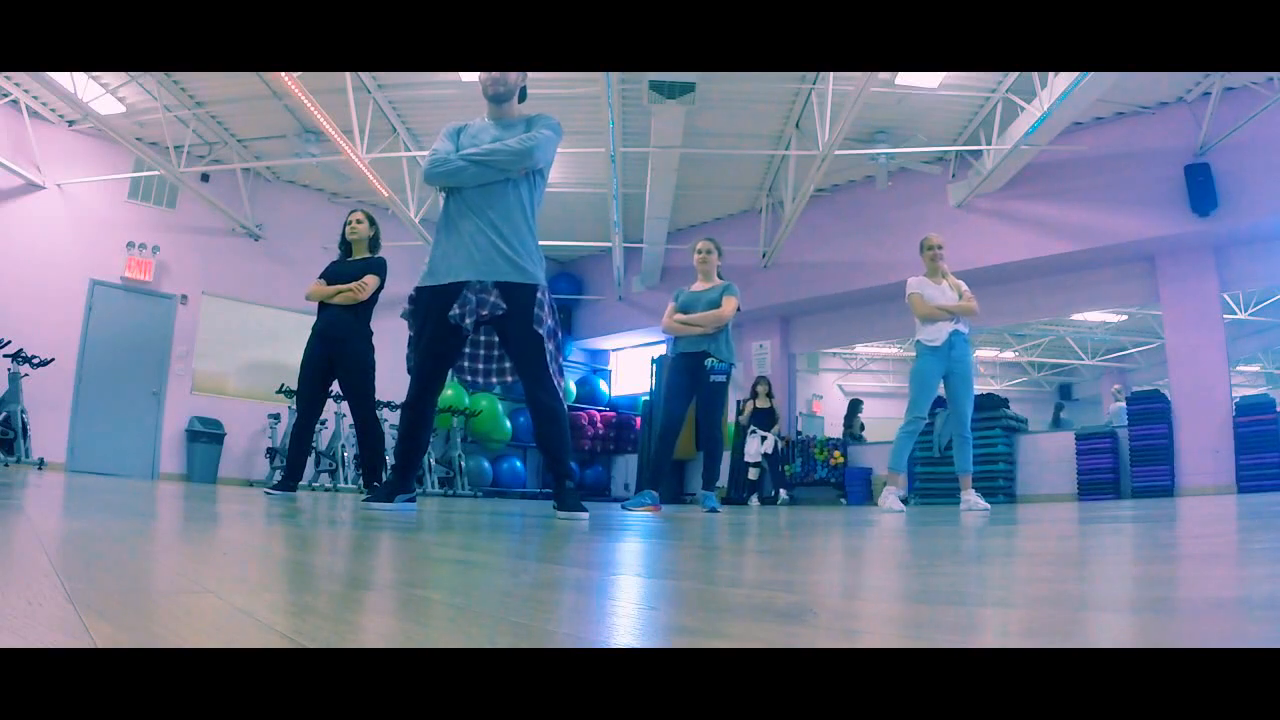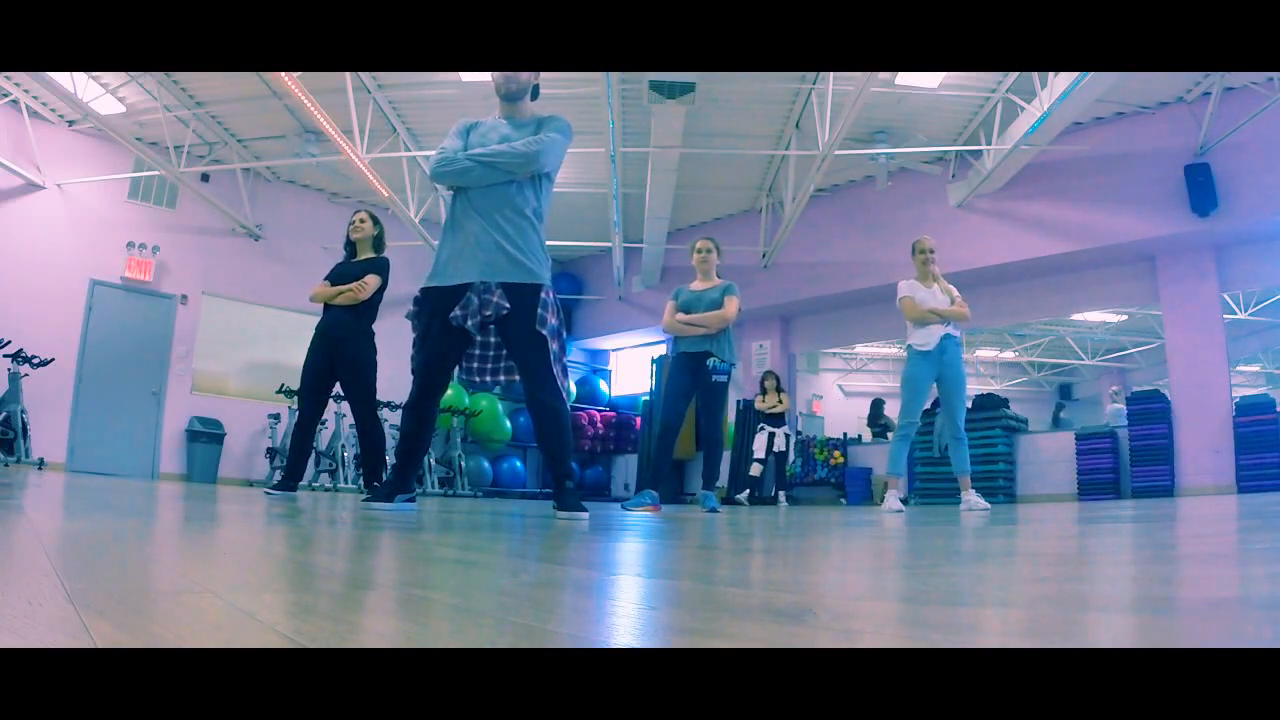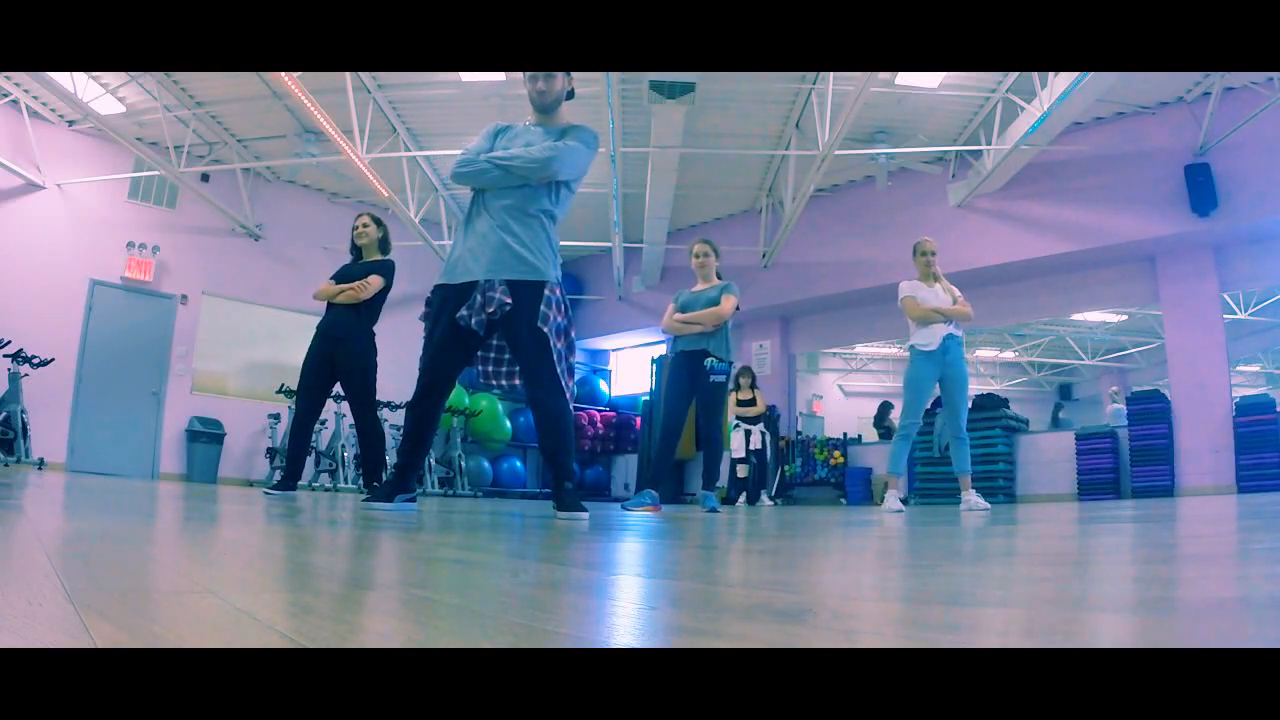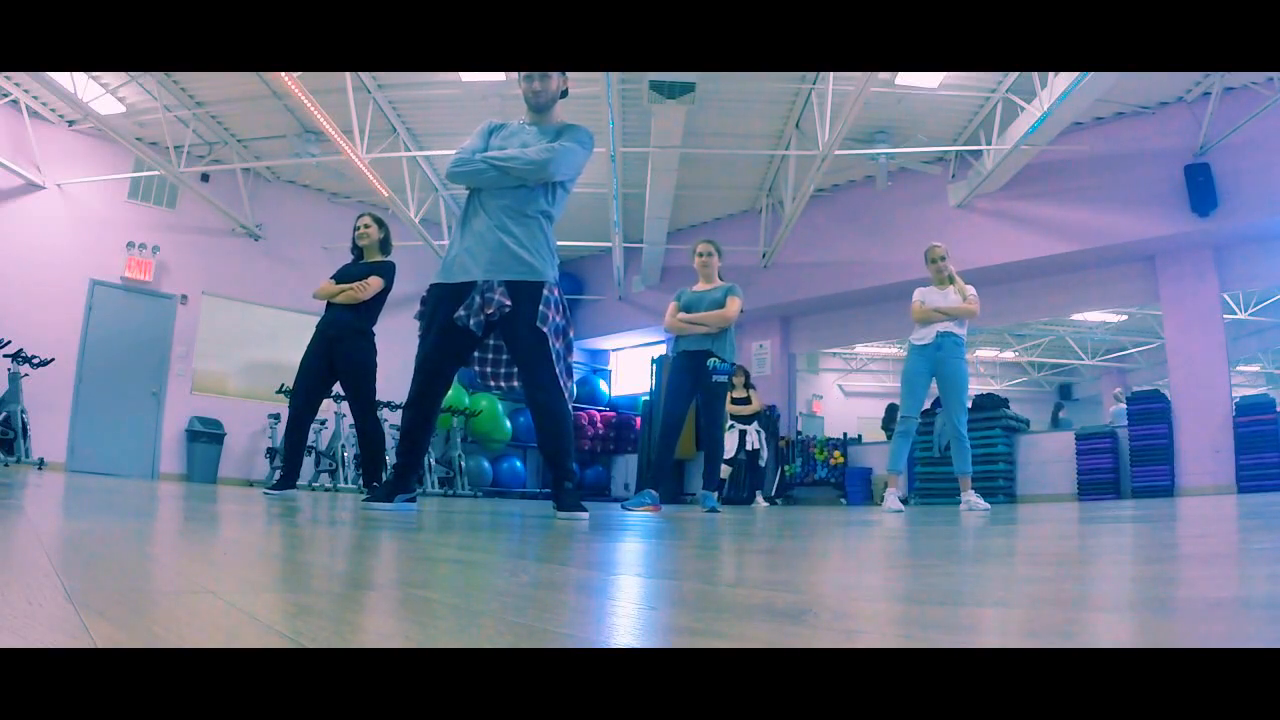
dt=0.7s
person 1, frame 1
left shoulder: (543, 126)
right shoulder: (456, 131)
left elbow: (530, 153)
right elbow: (433, 171)
left wrist: (466, 162)
right wrist: (503, 166)
left hip: (516, 276)
right hip: (447, 274)
left knee: (542, 387)
right knee: (423, 385)
left ankle: (564, 488)
right ankle: (401, 483)
person 1, frame 2
left shoulder: (554, 127)
right shoulder: (467, 128)
left elbow: (535, 156)
right elbow: (440, 169)
left wrist: (474, 160)
right wrist: (509, 167)
left hip: (522, 274)
right hip: (453, 273)
left knee: (544, 387)
right knee: (426, 384)
left ankle: (564, 488)
right ankle: (401, 483)
person 1, frame 3
left shoulder: (580, 138)
right shoulder: (499, 131)
left elbow: (550, 163)
right elbow: (461, 170)
left wrist: (495, 162)
right wrist: (525, 172)
left hip: (529, 275)
right hip: (463, 272)
left knee: (545, 387)
right knee: (430, 383)
left ankle: (565, 490)
right ankle: (402, 482)
person 1, frame 4
left shoulder: (575, 137)
right shoulder: (493, 129)
left elbow: (546, 164)
right elbow: (457, 169)
left wrist: (489, 162)
right wrist: (518, 168)
left hip: (527, 275)
right hip: (460, 272)
left knee: (544, 387)
right knee: (427, 381)
left ankle: (564, 489)
right ankle: (402, 482)
person 2, frame 1
left shoulder: (376, 264)
right shoulder: (334, 265)
left elbow: (362, 295)
right elbow: (310, 293)
left wrist: (326, 295)
right wrist: (344, 288)
left hip: (354, 340)
right hip: (321, 339)
left knee: (363, 412)
right knee: (305, 409)
left ankle: (374, 484)
right ankle: (289, 479)
person 2, frame 2
left shoulder: (380, 263)
right shoulder: (340, 266)
left elbow: (362, 294)
right elbow: (314, 295)
left wrist: (330, 296)
right wrist: (345, 288)
left hip: (356, 341)
right hip: (324, 339)
left knee: (364, 412)
right knee: (307, 409)
left ankle: (375, 484)
right ankle: (290, 479)
person 2, frame 3
left shoulder: (385, 266)
right shoulder: (347, 268)
left elbow: (363, 294)
right elbow: (318, 293)
left wrist: (333, 295)
right wrist: (347, 287)
left hip: (357, 342)
right hip: (324, 338)
left knee: (364, 413)
right knee: (304, 408)
left ankle: (374, 484)
right ankle: (289, 478)
person 2, frame 4
left shoulder: (385, 267)
right shoulder: (348, 267)
left elbow: (362, 294)
right elbow: (318, 292)
left wrist: (333, 295)
right wrist: (346, 287)
left hip: (356, 342)
right hip: (324, 338)
left knee: (364, 412)
right knee: (300, 406)
left ankle: (374, 484)
right ankle: (288, 477)
person 3, frame 1
left shoulder: (957, 284)
right shoulder: (915, 282)
left elbow: (974, 309)
right elbow: (922, 312)
left wrist: (941, 306)
right wrist: (957, 310)
left hip: (960, 349)
right hip: (930, 349)
left knee: (962, 424)
right knee: (915, 419)
left ankle: (968, 493)
right ankle: (891, 490)
person 3, frame 2
left shoulder: (948, 288)
right shoulder: (906, 286)
left elbow: (965, 314)
right elbow: (912, 314)
left wrist: (933, 310)
right wrist: (948, 314)
left hip: (951, 353)
right hip: (921, 353)
left knee: (957, 425)
right knee: (907, 423)
left ankle: (967, 494)
right ankle: (892, 494)
person 3, frame 3
left shoulder: (949, 288)
right shoulder: (908, 286)
left elbow: (968, 313)
right elbow: (915, 314)
left wrist: (936, 309)
right wrist: (951, 314)
left hip: (954, 352)
right hip: (924, 353)
left knee: (958, 426)
right knee: (909, 423)
left ankle: (968, 494)
right ankle: (892, 493)
person 3, frame 4
left shoulder: (965, 289)
right shoulder: (921, 292)
left elbow: (973, 311)
right elbow: (918, 316)
left wrist: (939, 309)
right wrist: (954, 312)
left hip: (953, 351)
right hip: (921, 350)
left knee: (958, 424)
right knee: (907, 421)
left ankle: (967, 494)
right ankle: (892, 492)
person 4, frame 1
left shoulder: (728, 289)
right shoulder: (681, 292)
left elbow: (724, 316)
right elbow: (666, 325)
left wrist: (684, 317)
right wrist: (701, 327)
left hip: (714, 359)
right hip: (681, 360)
left knee: (711, 427)
right knee: (668, 424)
left ankle: (708, 492)
right ankle: (650, 492)
person 4, frame 2
left shoulder: (728, 288)
right shoulder: (680, 291)
left elbow: (727, 317)
right elbow: (667, 325)
left wrist: (686, 318)
right wrist: (704, 328)
left hip: (715, 359)
right hip: (682, 360)
left knee: (711, 427)
right knee: (668, 423)
left ankle: (708, 492)
right ankle: (650, 491)
person 4, frame 3
left shoulder: (727, 288)
right shoulder: (681, 295)
left elbow: (723, 313)
right elbow: (666, 325)
left wrist: (684, 317)
right wrist: (700, 326)
left hip: (713, 358)
right hip: (681, 359)
left knee: (711, 427)
right knee: (669, 425)
left ankle: (708, 492)
right ankle: (650, 491)
person 4, frame 4
left shoulder: (730, 289)
right shoulder: (682, 293)
left elbow: (729, 316)
right elbow: (669, 324)
left wrist: (688, 317)
right wrist: (705, 327)
left hip: (716, 359)
right hip: (683, 359)
left knee: (712, 427)
right knee: (669, 423)
left ankle: (709, 492)
right ankle: (650, 491)
